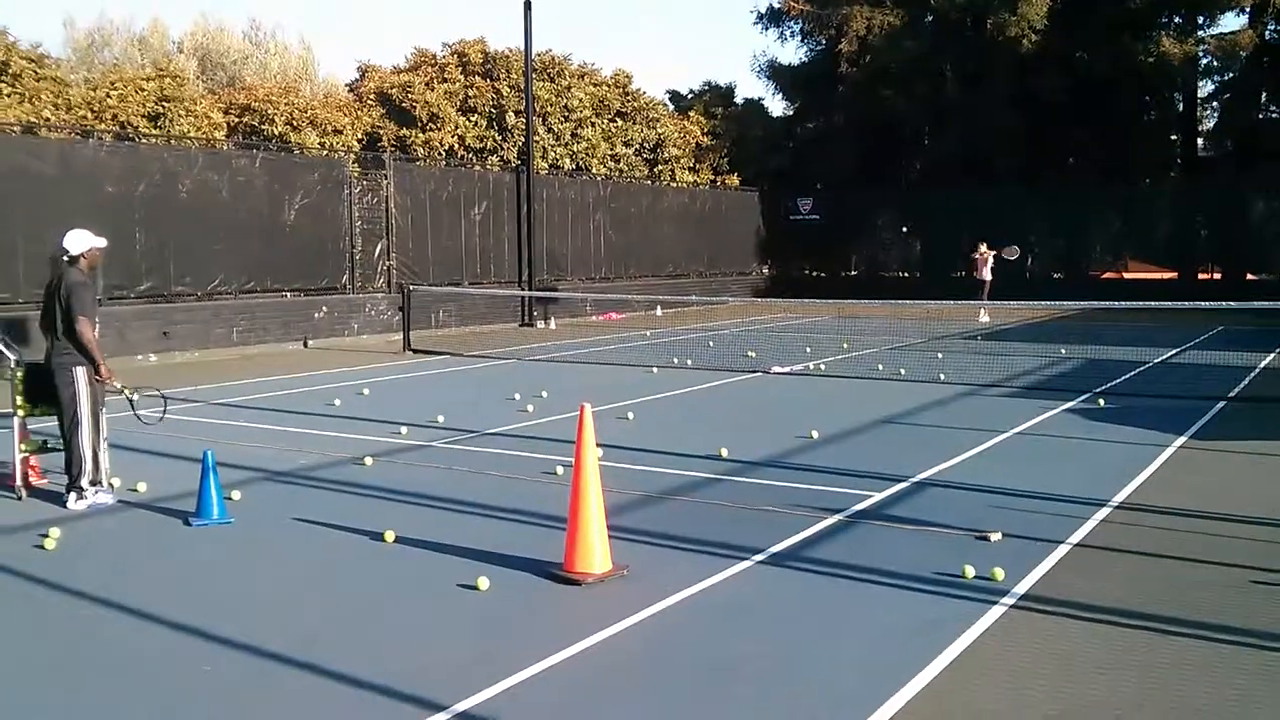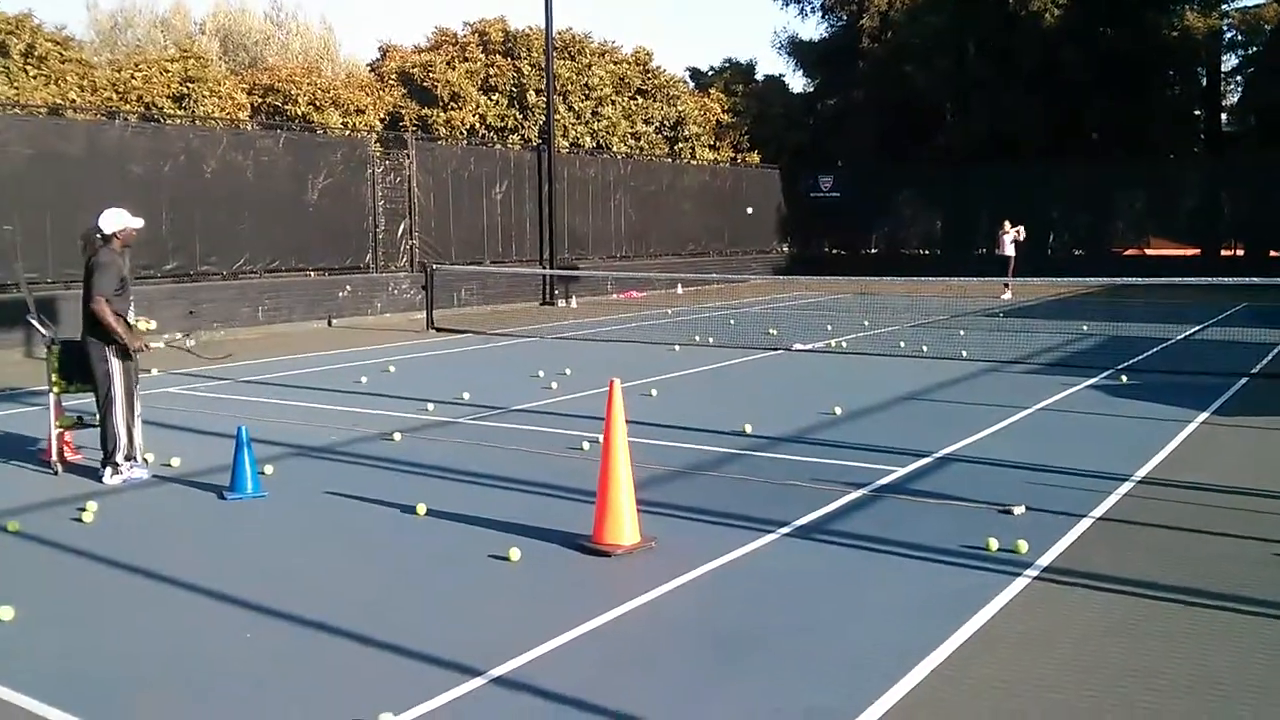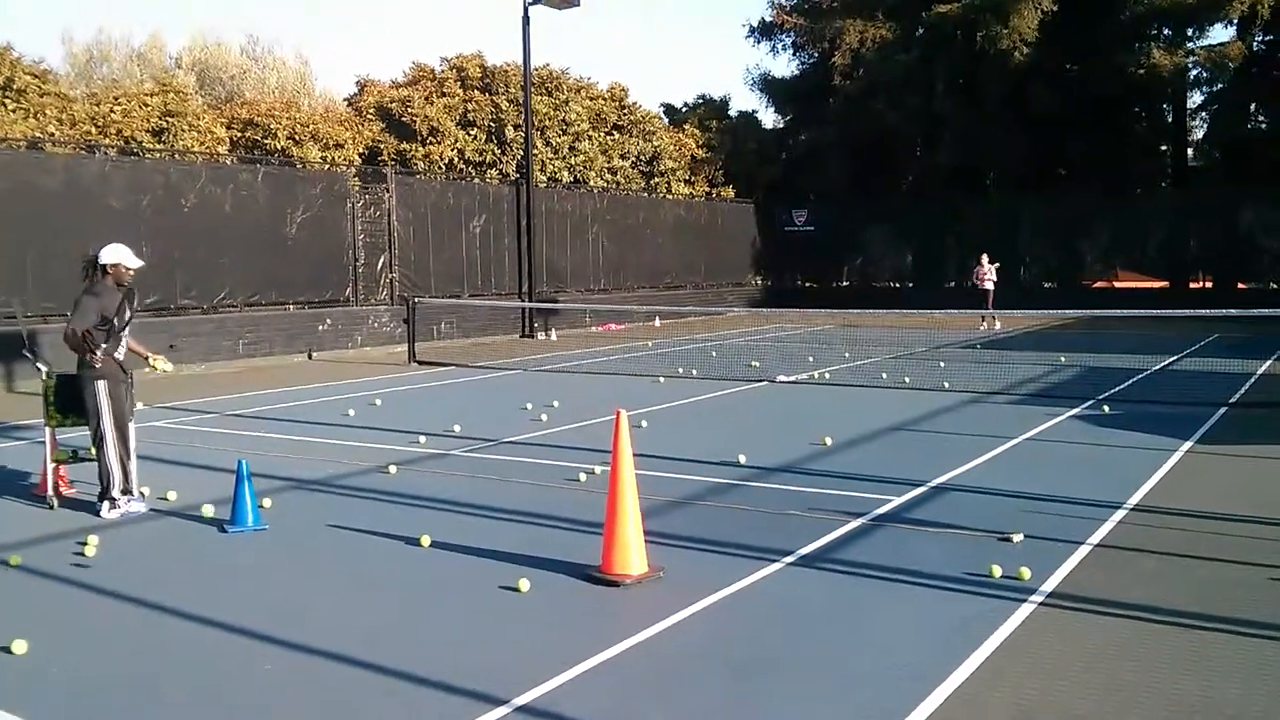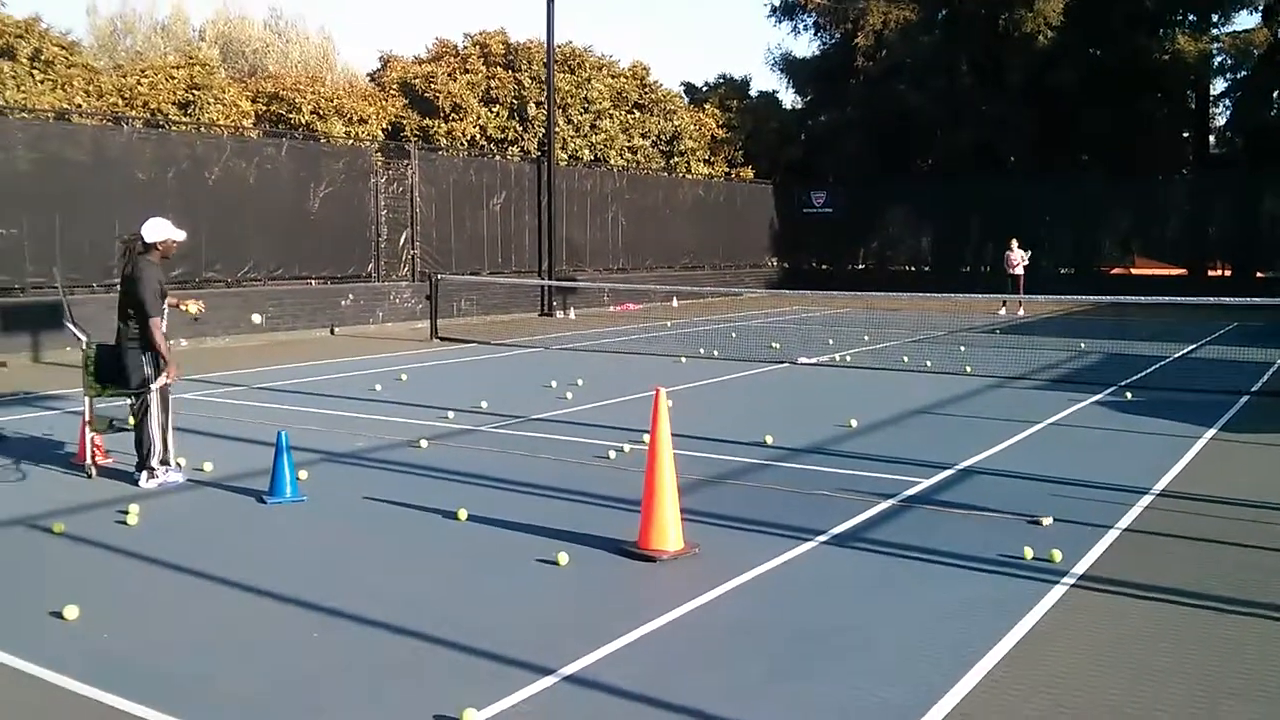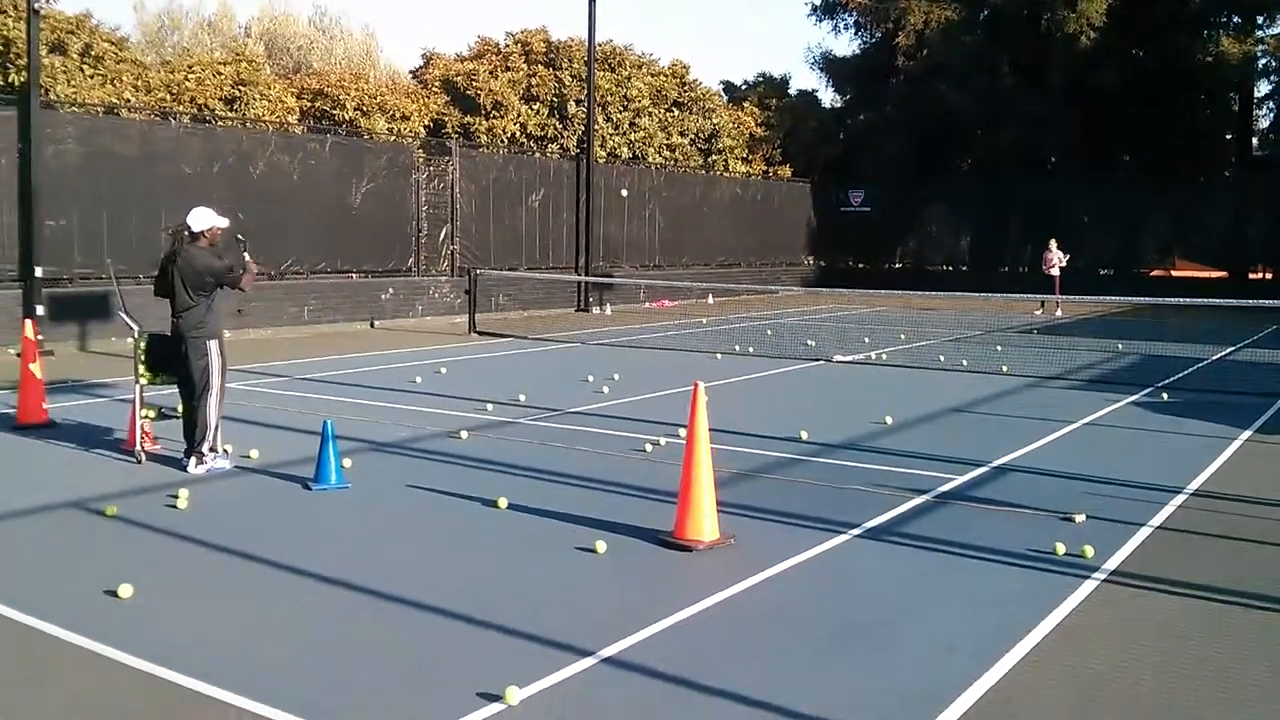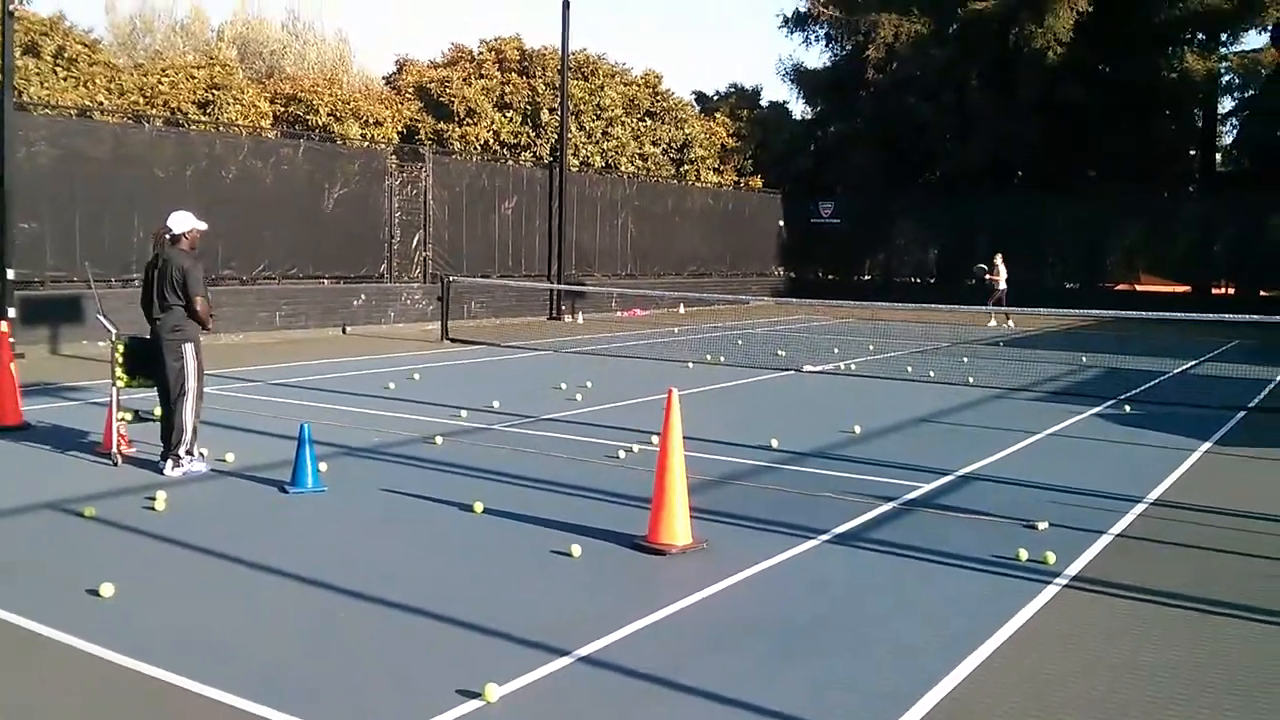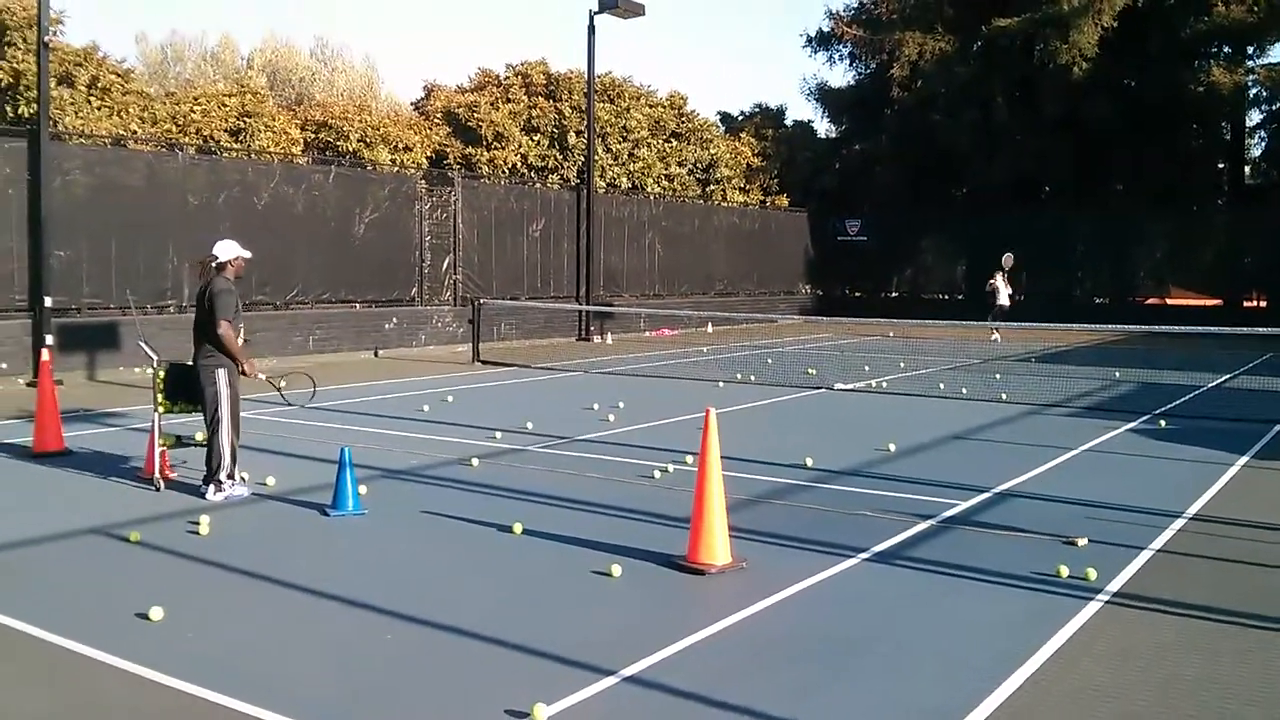
dt=0.5s
person 1, frame 1
left shoulder: (58, 280)
right shoulder: (80, 282)
left elbow: (45, 323)
right elbow: (82, 327)
right wrist: (101, 363)
left hip: (63, 362)
right hip: (76, 364)
left knee: (90, 426)
right knee: (83, 428)
left ankle: (92, 483)
right ankle: (80, 491)
person 1, frame 2
left shoulder: (110, 258)
right shoulder: (107, 262)
right elbow: (98, 304)
left wrist: (130, 326)
right wrist: (126, 336)
left hip: (116, 340)
right hip: (108, 343)
left knee: (127, 402)
right knee: (117, 404)
left ankle: (128, 459)
right ankle: (115, 467)
person 1, frame 3
left shoulder: (118, 294)
right shoulder: (93, 296)
right elbow: (71, 332)
left wrist: (147, 355)
right wrist: (86, 353)
left hip: (118, 375)
right hip: (102, 377)
left knee: (123, 436)
right knee: (111, 438)
left ankle: (123, 493)
right ankle: (113, 501)
person 1, frame 4
left shoulder: (140, 264)
right shoulder: (147, 275)
right elbow: (154, 324)
left wrist: (176, 302)
right wrist: (169, 362)
left hip: (138, 347)
right hip: (143, 349)
left knee: (148, 407)
right knee: (154, 408)
left ankle: (150, 463)
right ankle: (152, 471)
person 1, frame 5
left shoulder: (173, 256)
right shoulder: (209, 261)
left elbow: (160, 289)
right elbow: (244, 283)
right wrist: (250, 267)
left hip: (183, 333)
right hip: (204, 336)
left knee: (192, 394)
right knee: (209, 394)
left ankle: (195, 449)
right ankle: (201, 456)
person 1, frame 6
left shoulder: (156, 261)
right shoulder: (189, 263)
left elbow: (146, 302)
right elbow: (198, 307)
right wrist: (207, 322)
left hip: (162, 337)
right hip: (182, 339)
left knee: (170, 398)
right knee: (186, 398)
left ankle: (171, 452)
right ankle: (178, 460)
person 1, frame 7
left shoulder: (209, 287)
right shoulder: (225, 289)
left elbow: (201, 329)
right elbow: (223, 330)
right wrist: (244, 361)
left hip: (208, 363)
right hip: (219, 365)
left knee: (219, 424)
right knee: (224, 425)
left ankle: (214, 478)
right ankle: (220, 485)
